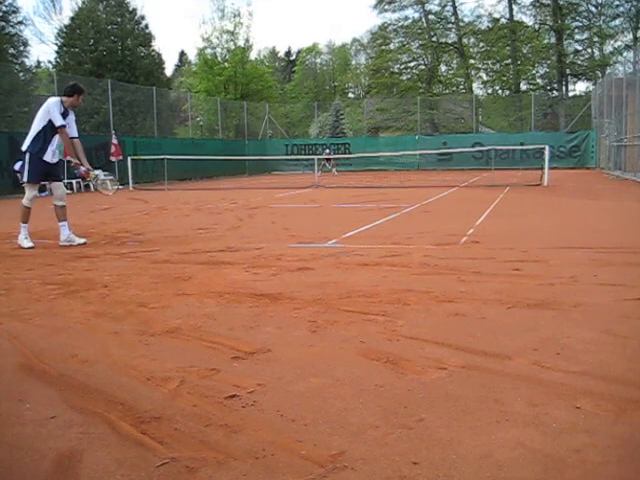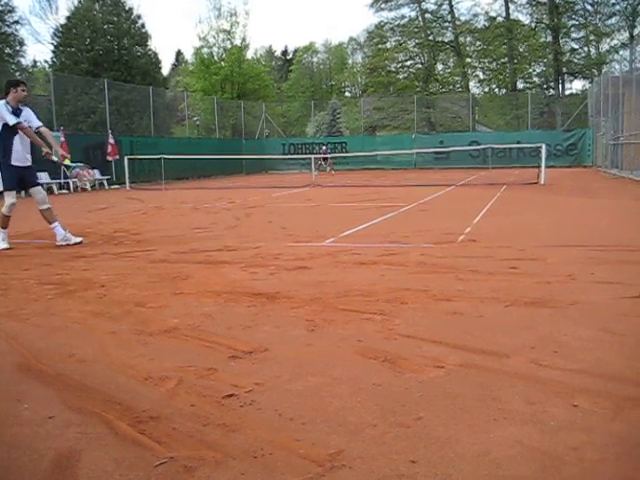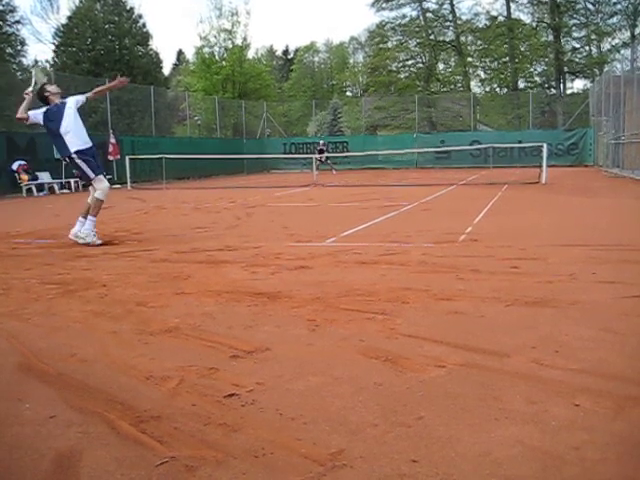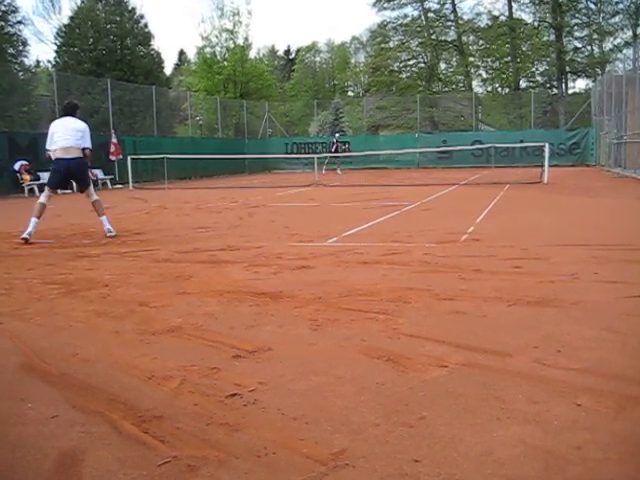
dt=1s
person 1, frame 1
left shoulder: (70, 115)
right shoulder: (53, 103)
left elbow: (75, 140)
right elbow: (62, 132)
left wrist: (85, 163)
right wrist: (74, 158)
left hip: (53, 157)
right hip: (35, 154)
left knee: (60, 194)
right knee: (31, 194)
left ankle: (65, 235)
right ankle: (23, 234)
person 1, frame 2
left shoulder: (26, 111)
left elbow: (42, 129)
right elbow: (23, 129)
left wrist: (58, 149)
right wrist: (43, 147)
left hip: (25, 162)
left knee: (41, 197)
left ankle: (61, 235)
person 1, frame 3
left shoulder: (69, 101)
right shoulder: (45, 112)
left elbow: (93, 94)
right elbow: (20, 116)
left wrist: (113, 85)
right wrist: (28, 98)
left hip: (87, 149)
right hip: (74, 153)
left knee: (99, 190)
right knee: (103, 186)
left ankle: (79, 230)
right ankle: (87, 231)
person 1, frame 4
left shoulder: (54, 124)
right shoulder: (83, 126)
left elbow: (49, 152)
right elbow: (87, 152)
right wrist: (85, 166)
left hip: (59, 162)
right hip: (77, 162)
left knee: (45, 195)
right knee: (91, 193)
left ankle: (29, 231)
right ankle: (107, 227)
